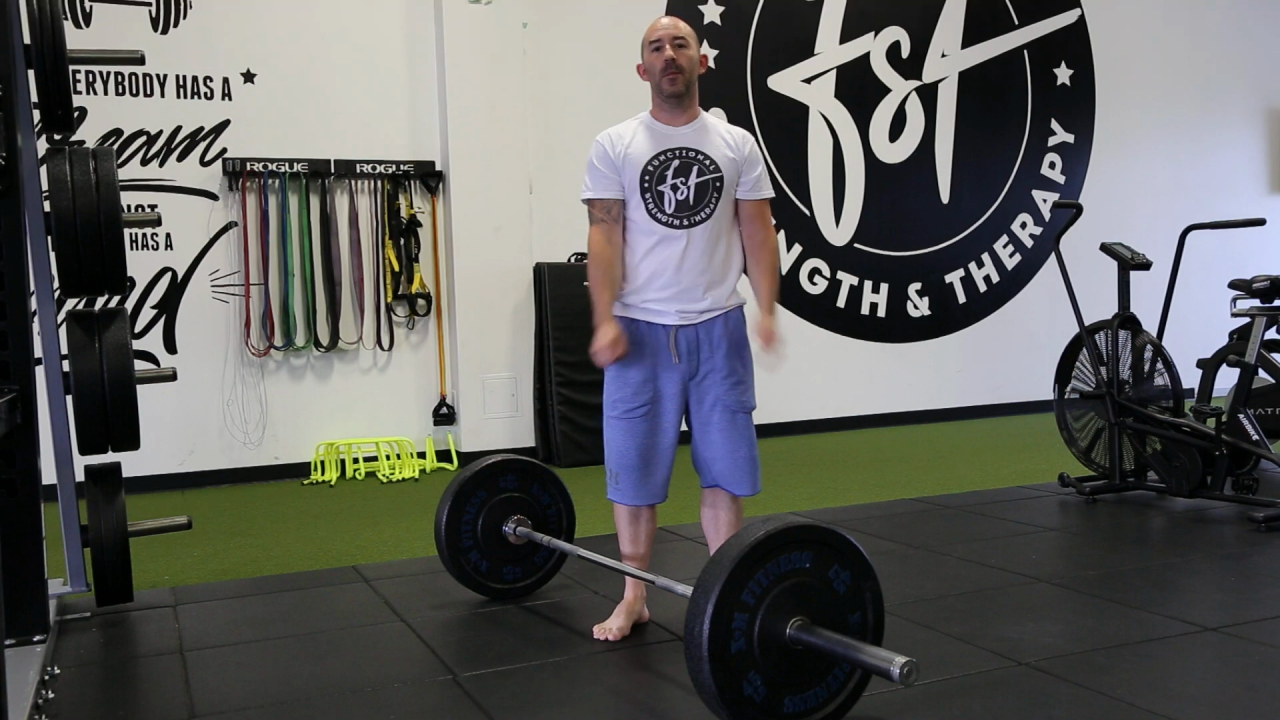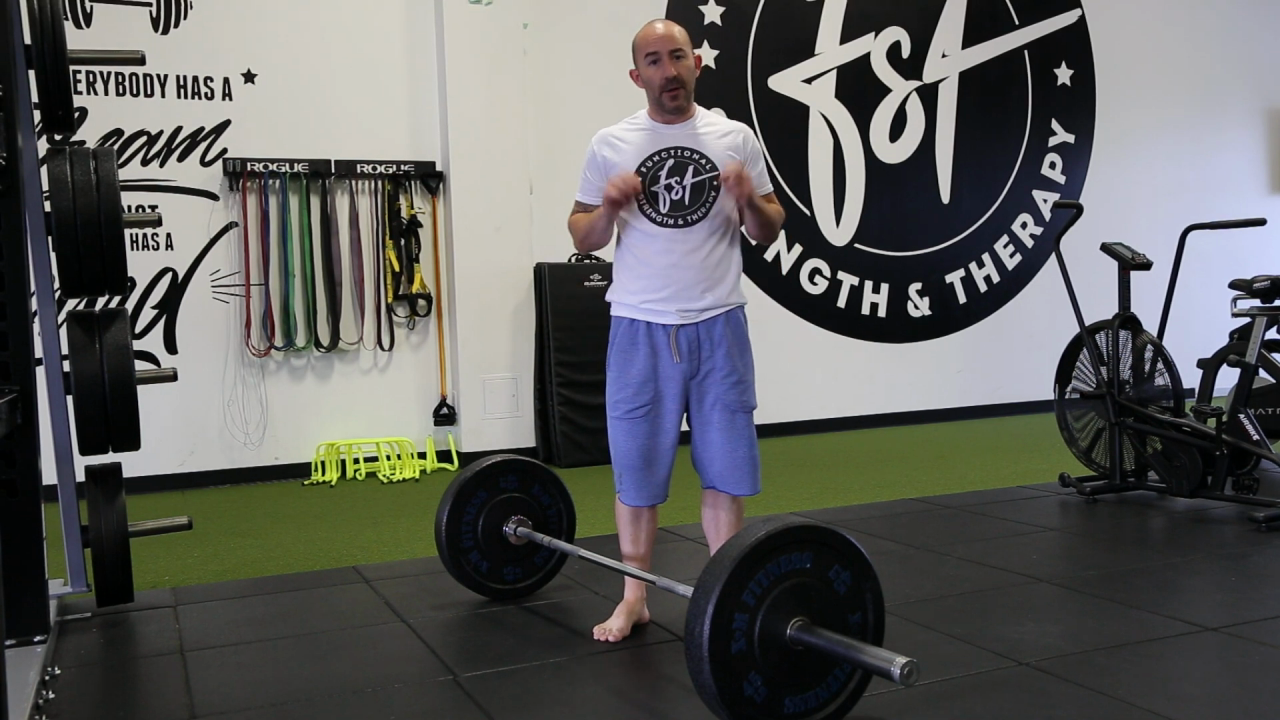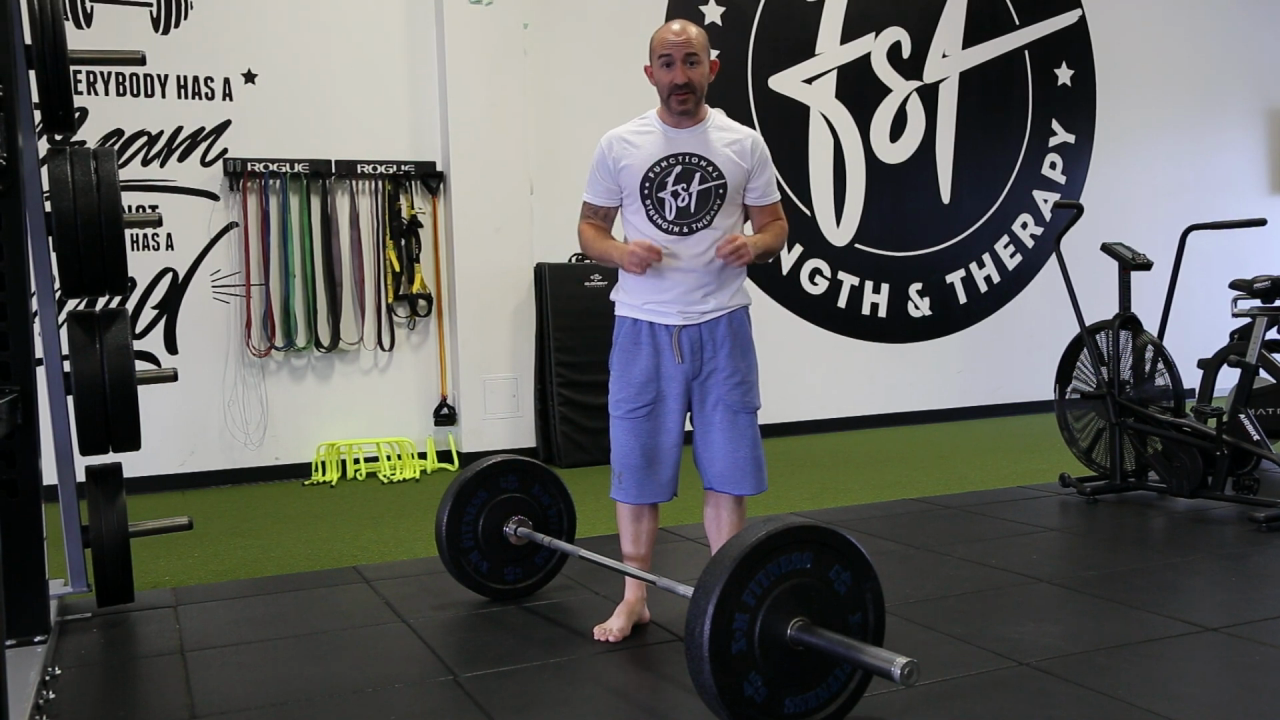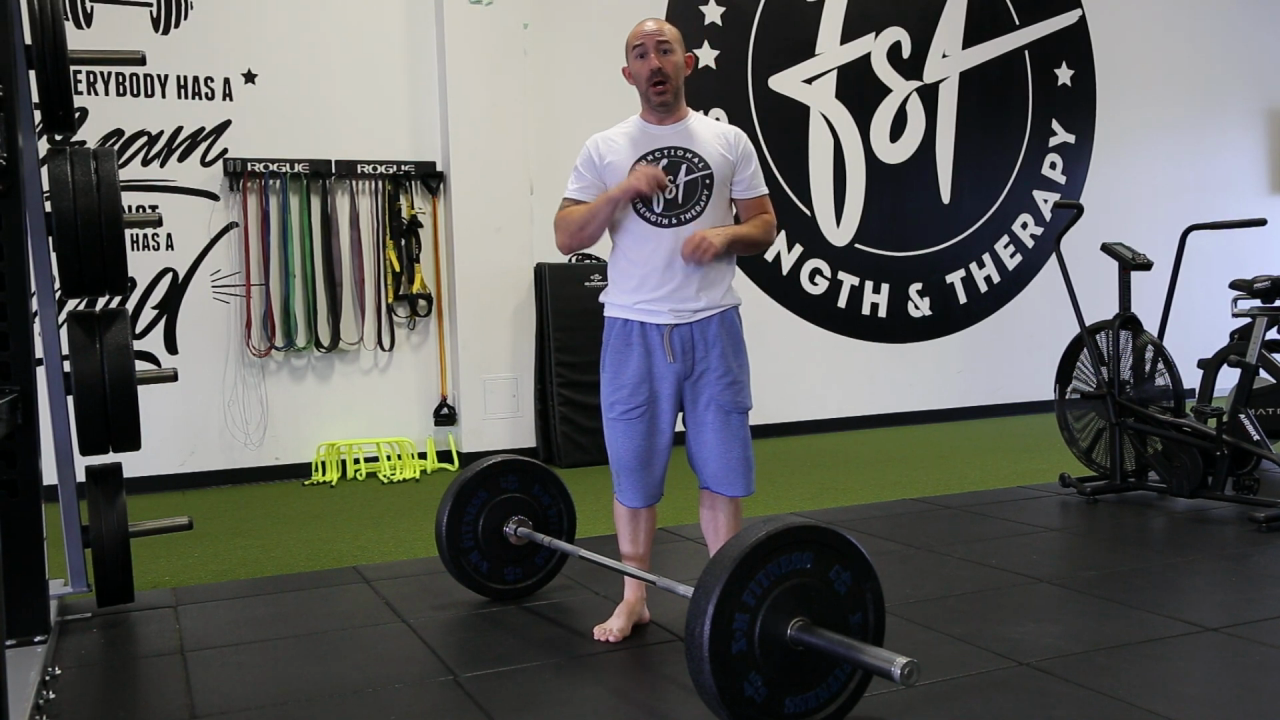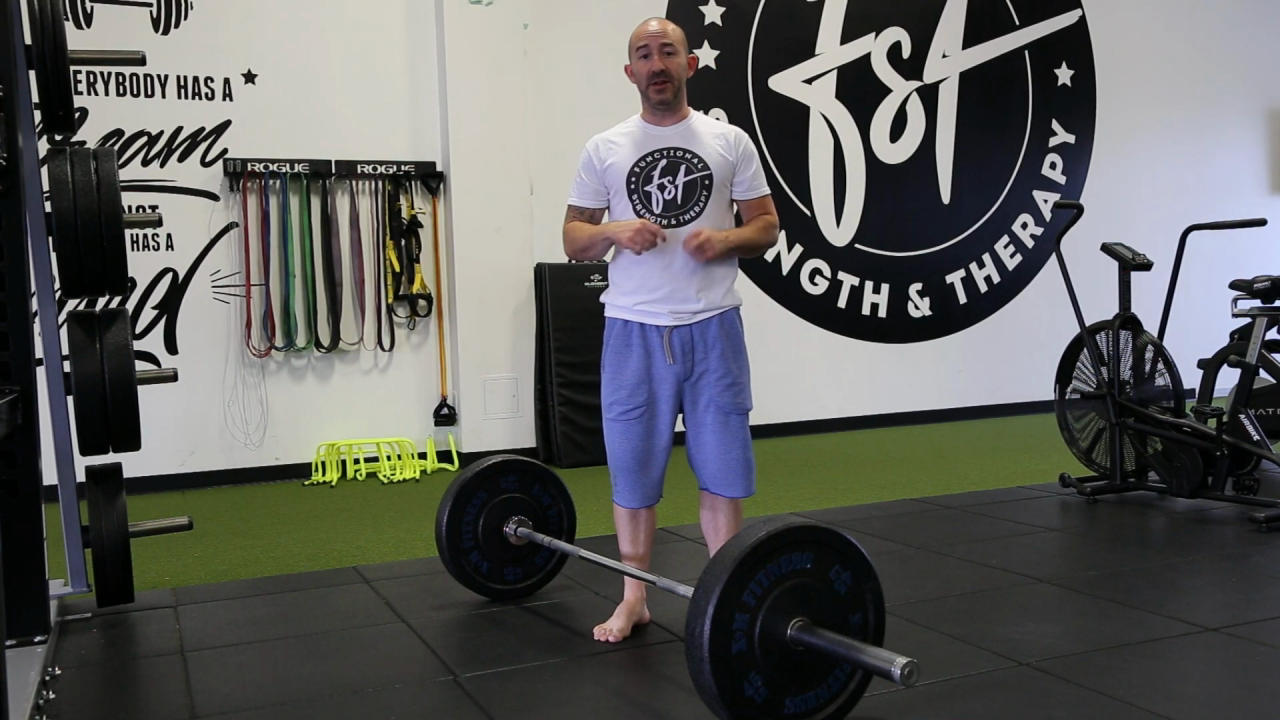
dt=1s
person 1, frame 1
left shoulder: (736, 144)
right shoulder: (614, 144)
left elbow: (760, 232)
right elbow: (604, 236)
left wrist: (767, 310)
right wrist: (606, 322)
left hip: (717, 324)
right hip: (642, 329)
left knee: (725, 466)
right knee: (634, 464)
right ankle: (633, 597)
person 1, frame 2
left shoulder: (735, 137)
right shoulder: (610, 143)
left elbow: (772, 225)
right elbow: (580, 230)
left wrist: (750, 200)
right wrist: (607, 208)
left hip: (718, 325)
right hip: (640, 328)
left knee: (724, 465)
right knee: (636, 464)
right ankle: (634, 597)
person 1, frame 3
left shoulder: (744, 144)
right shoulder: (619, 145)
left elbow: (775, 225)
right elbow: (590, 227)
left wrist: (753, 245)
right wrist: (619, 253)
left hip: (721, 327)
right hip: (643, 328)
left knee: (727, 467)
right knee: (637, 464)
right ankle: (635, 598)
person 1, frame 4
left shoulder: (729, 141)
right shoulder: (604, 147)
left elbow: (765, 226)
right elbow: (566, 236)
left wrist: (724, 236)
right wrist: (619, 193)
left hip: (712, 326)
right hip: (634, 330)
left knee: (722, 465)
right knee: (633, 465)
right ankle: (634, 597)
person 1, frame 5
left shoulder: (729, 141)
right shoulder: (604, 149)
left elbow: (767, 224)
right elbow: (573, 239)
left wrist: (726, 239)
right wrist: (614, 232)
left hip: (712, 327)
right hip: (633, 330)
left knee: (721, 466)
right knee: (632, 465)
right ankle: (634, 597)
